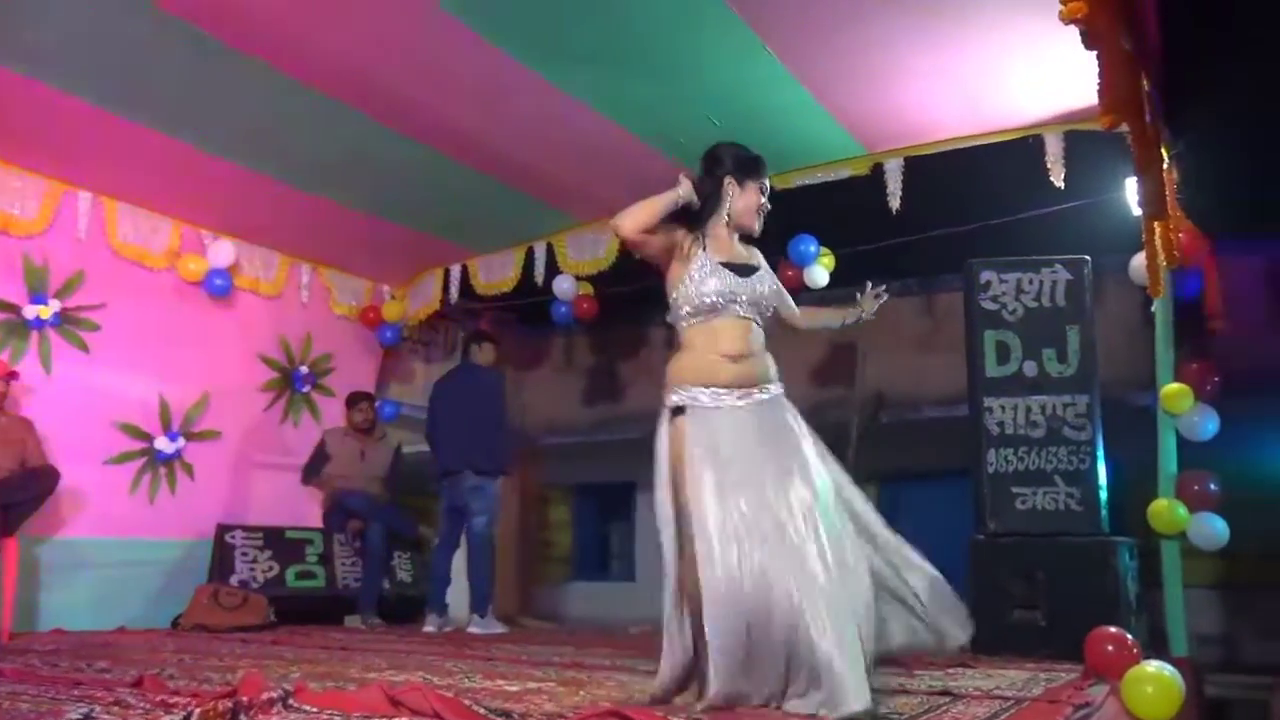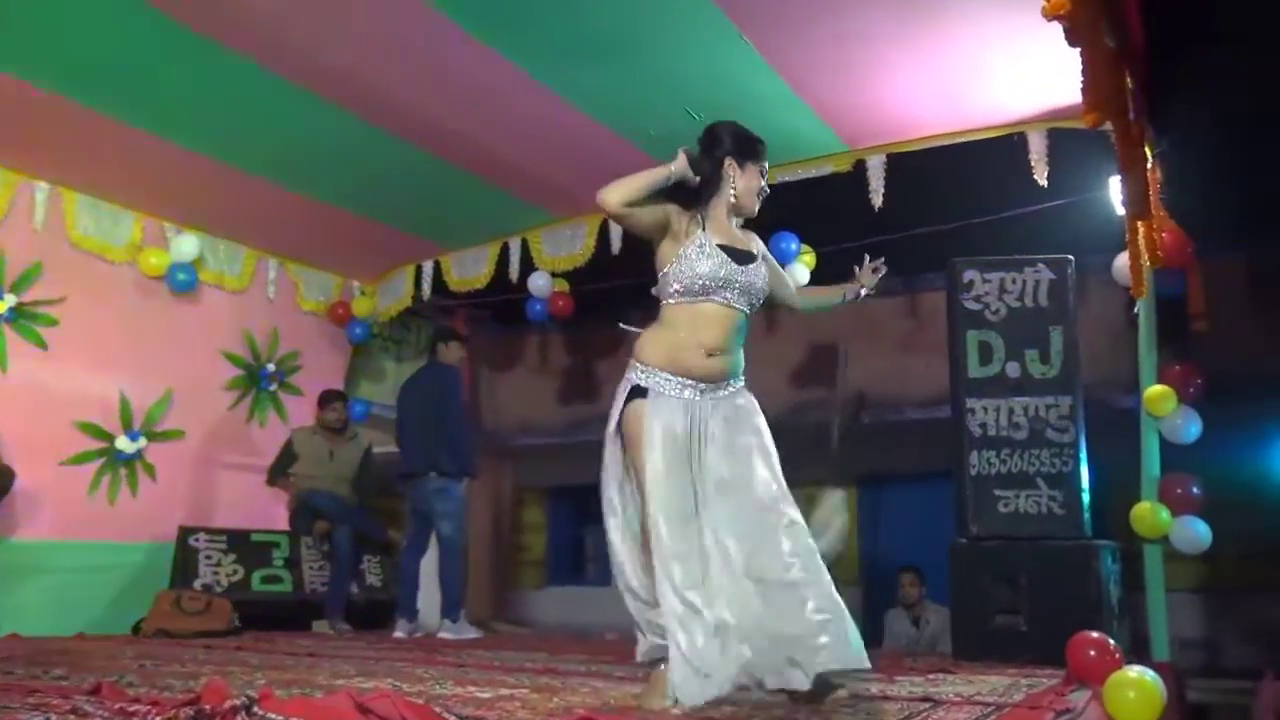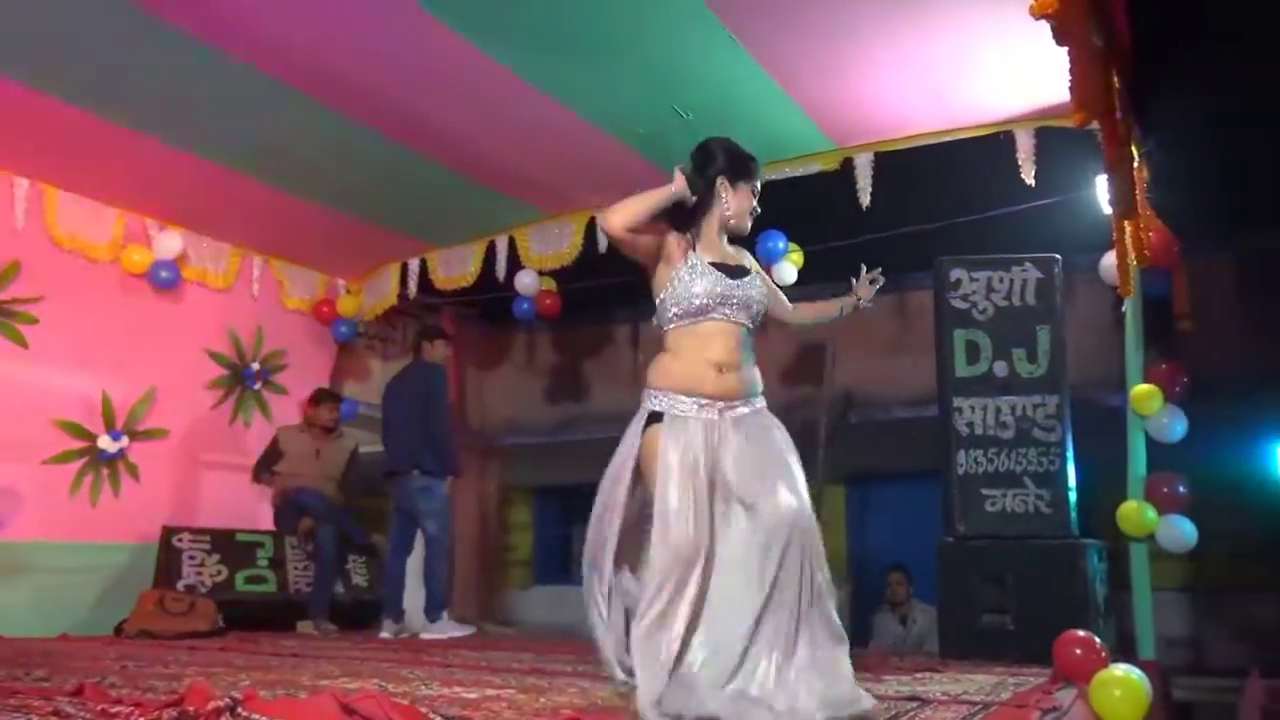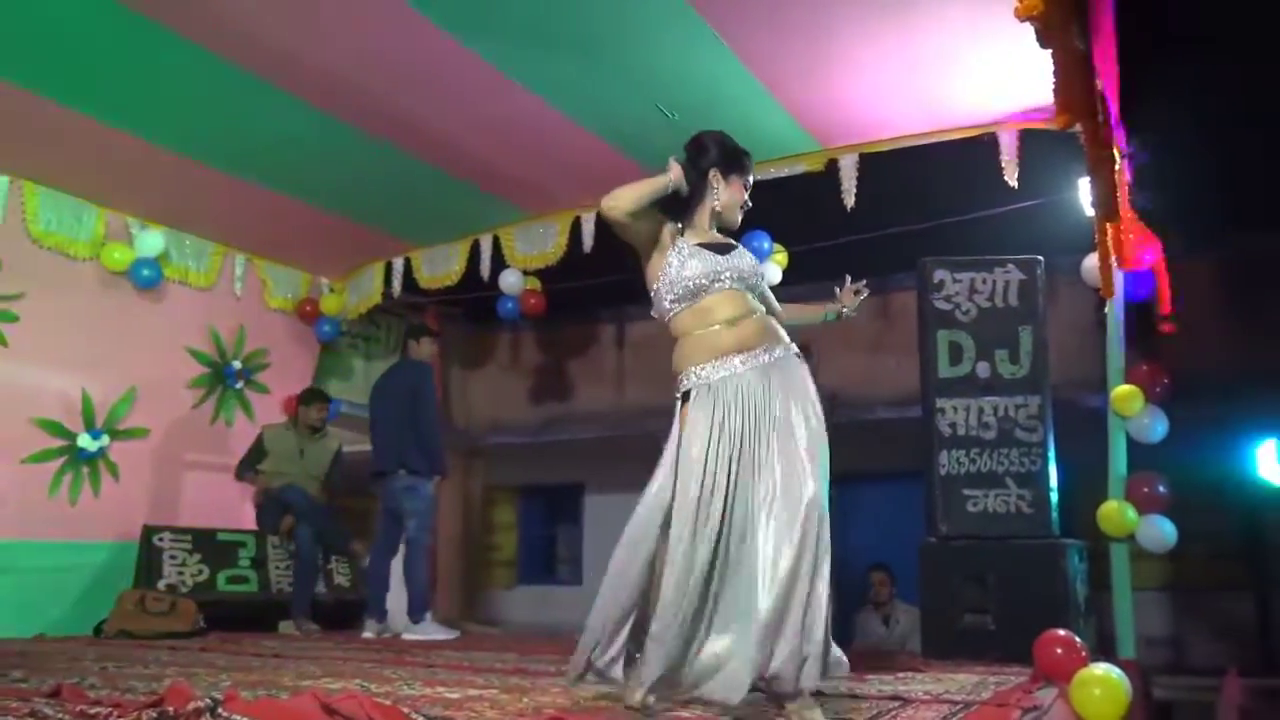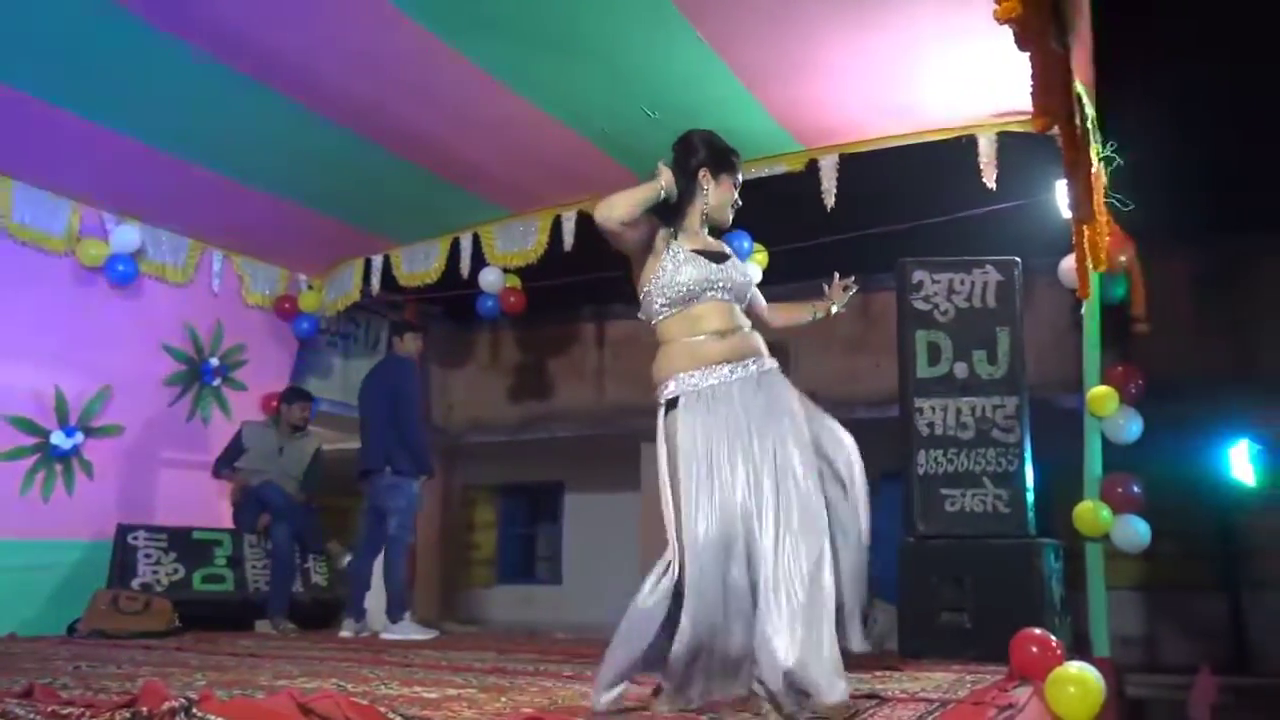
dt=0.2s
person 1, frame 1
left shoulder: (758, 260)
right shoulder: (681, 248)
left elbow: (799, 317)
right elbow: (626, 228)
left wrist: (860, 312)
right wrist: (682, 195)
left hip: (764, 408)
right hip: (698, 409)
left knee: (805, 522)
right knee: (710, 537)
left ankle: (817, 673)
right ankle: (698, 666)
person 1, frame 2
left shoulder: (752, 245)
right shoulder: (676, 222)
left elbow: (796, 297)
right elbow: (609, 201)
left wrist: (853, 289)
right wrist: (676, 171)
left hip: (726, 398)
right hip: (660, 391)
left knee: (760, 508)
right knee: (667, 527)
left ankle: (794, 656)
right ankle: (669, 661)
person 1, frame 3
left shoulder: (746, 262)
right shoulder: (669, 247)
left elbow: (790, 313)
right elbow: (614, 224)
left wrist: (851, 302)
right wrist: (675, 191)
left hip: (745, 418)
right hip: (679, 416)
left knee: (784, 525)
right knee: (675, 548)
person 1, frame 4
left shoulder: (736, 248)
right shoulder: (662, 236)
right elbow: (613, 206)
left wrist: (835, 307)
right wrist: (671, 181)
left hip: (779, 380)
right hip: (712, 393)
left knee: (789, 517)
right knee: (688, 526)
right ankle: (647, 662)
person 1, frame 5
left shoulder: (723, 253)
right shoulder: (654, 239)
right elbow: (606, 218)
left wrist: (823, 307)
right wrist: (659, 189)
left hip: (761, 389)
right hip: (695, 398)
left knee: (784, 523)
right knee: (706, 536)
right ankle: (673, 670)
person 2, frame 1
left shoulder: (442, 384)
right shoulder: (485, 377)
left elbow: (431, 432)
right elbow: (495, 425)
right wrist: (501, 465)
left hip: (449, 473)
right hip: (479, 472)
left knee: (446, 542)
right knee: (480, 542)
left ankle: (435, 614)
right ankle: (480, 615)
person 2, frame 2
left shoulder: (410, 384)
right shoulder: (448, 376)
left elbow: (401, 432)
right elbow: (457, 426)
right wrist: (467, 467)
left hip: (414, 475)
right hip: (443, 474)
left knee: (414, 545)
right knee: (452, 544)
left ankle: (406, 619)
right ankle: (453, 619)
person 2, frame 3
left shoulder: (396, 382)
right shoulder: (433, 375)
left elbow: (387, 430)
right elbow: (440, 425)
right wrist: (450, 467)
left hip: (399, 473)
right hip: (426, 473)
left knee: (398, 546)
right knee: (437, 543)
left ankle: (392, 619)
right ankle: (436, 619)
person 2, frame 4
left shoulder: (384, 380)
right shoulder: (420, 373)
right elbow: (428, 423)
right wrist: (438, 466)
left hip: (386, 471)
right hip: (413, 472)
left knee: (384, 545)
right knee: (417, 543)
left ankle: (375, 619)
right ankle: (419, 620)
person 2, frame 5
left shoulder: (373, 376)
right shoulder: (405, 369)
right elbow: (412, 421)
right wrist: (424, 464)
left hip: (374, 468)
right hip: (400, 469)
left knee: (368, 543)
right knee: (398, 542)
left ankle: (353, 618)
right ankle: (398, 620)
person 3, frame 1
left shoulder: (391, 445)
right shoulder: (332, 439)
right elbow: (308, 474)
left wrist: (364, 517)
right wrist: (328, 487)
left hip: (375, 513)
right hip: (340, 513)
left knee: (377, 531)
right knee: (350, 498)
left ankle: (368, 610)
right ankle: (419, 532)
person 3, frame 2
left shoulder: (361, 445)
right shoulder: (299, 438)
left elbow: (361, 491)
right elbow: (274, 475)
left wrist: (331, 518)
right wrist: (293, 487)
left hip: (342, 515)
right hip: (307, 514)
left knee: (344, 533)
right knee: (317, 497)
left ankle: (335, 615)
right ankle: (387, 535)
person 3, frame 3
left shoulder: (347, 445)
right shoulder: (286, 436)
left elbow: (348, 491)
right elbow: (259, 471)
left wrist: (316, 516)
right wrist: (277, 483)
left hip: (326, 514)
right hip: (291, 512)
left knee: (327, 532)
right knee: (305, 495)
left ankle: (319, 615)
right ankle: (369, 539)
person 3, frame 4
left shoulder: (332, 446)
right shoulder: (271, 434)
left elbow: (331, 492)
right elbow: (242, 470)
left wrist: (296, 514)
right wrist: (259, 481)
left hip: (308, 514)
right hip: (273, 511)
left knee: (306, 531)
right knee: (290, 492)
left ankle: (301, 615)
right ankle: (351, 546)
person 3, frame 5
left shoulder: (311, 445)
right shoulder: (251, 431)
left elbow: (308, 493)
right elbow: (219, 467)
left wrist: (274, 513)
right wrist: (238, 478)
left hip: (285, 514)
right hip: (251, 509)
left knee: (283, 531)
right knee: (269, 489)
left ankle: (277, 615)
right ankle: (329, 547)
